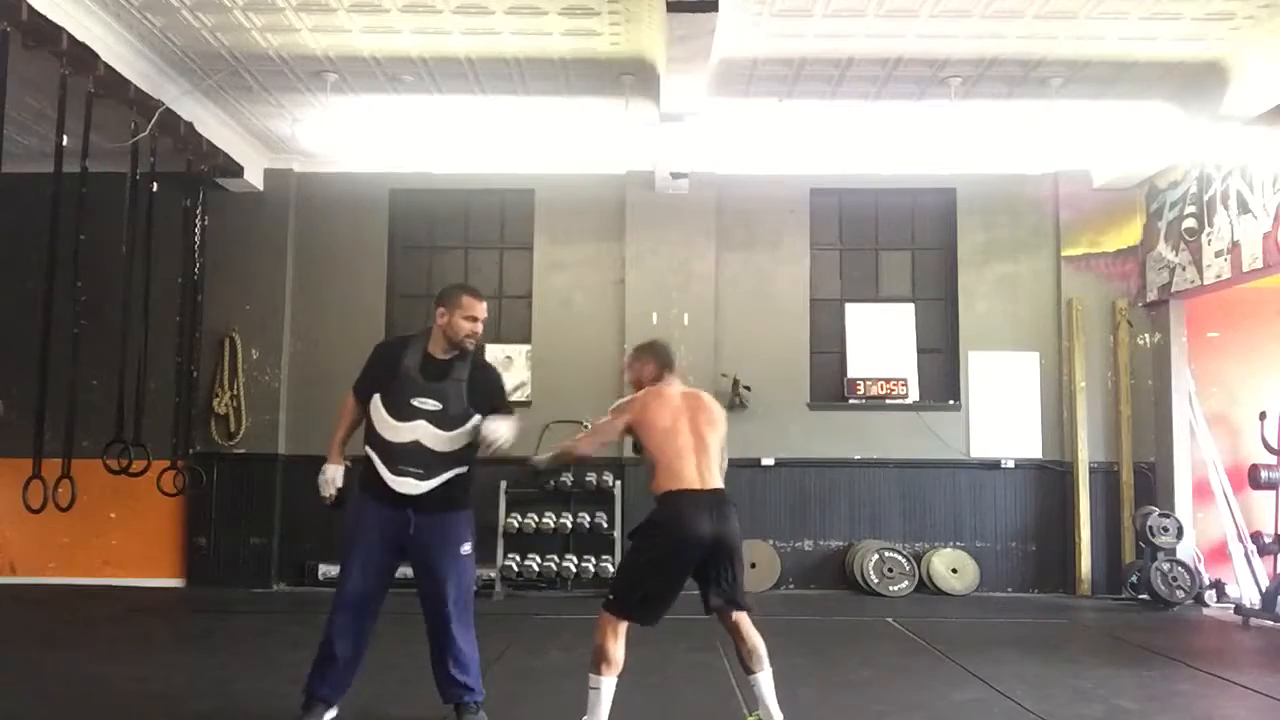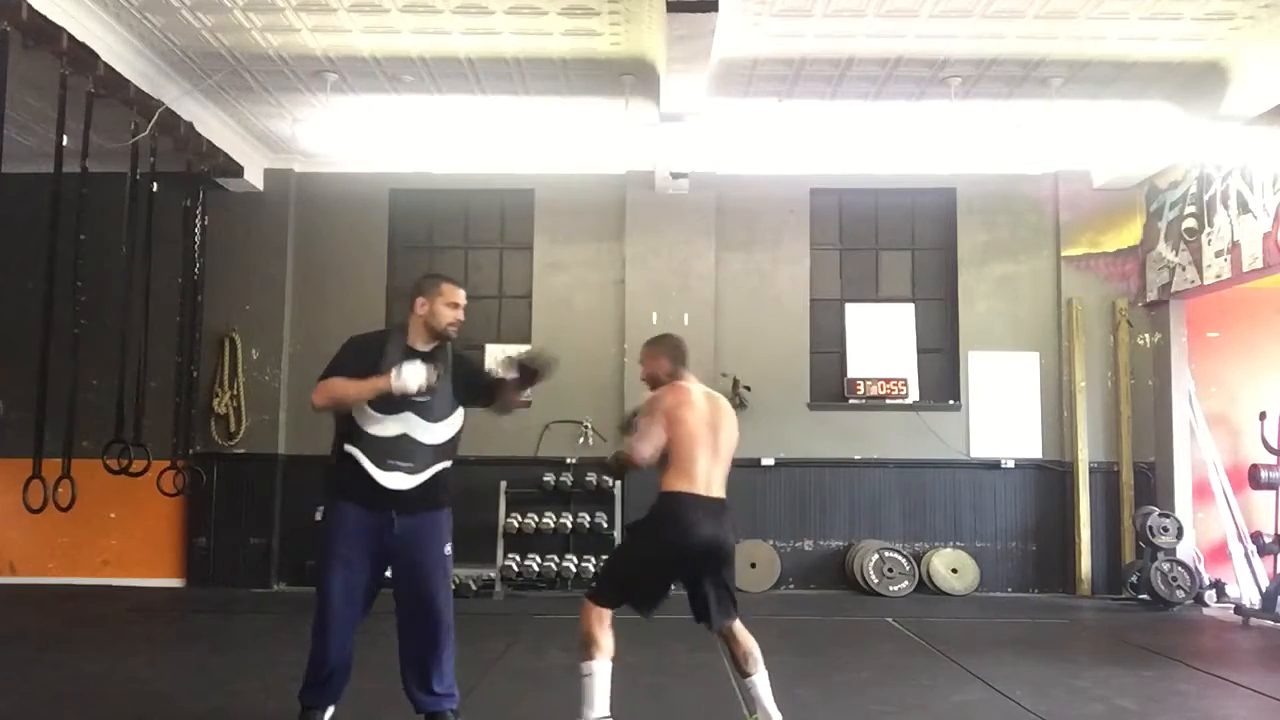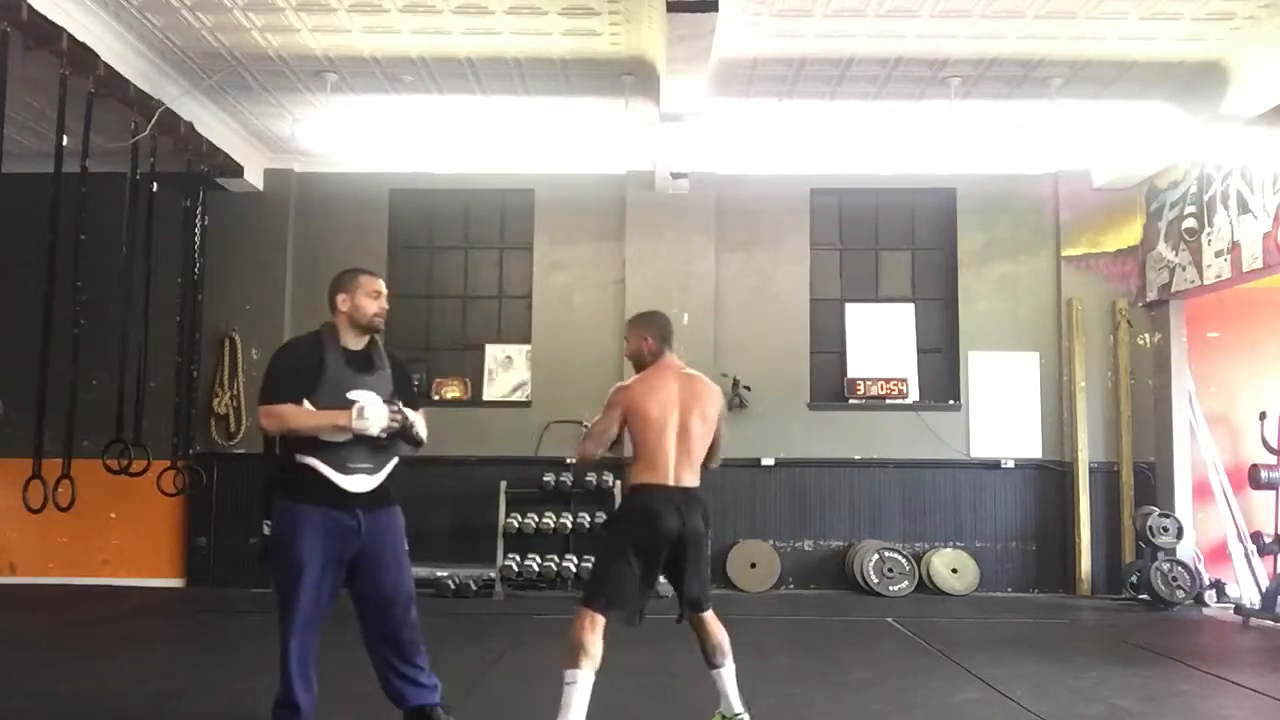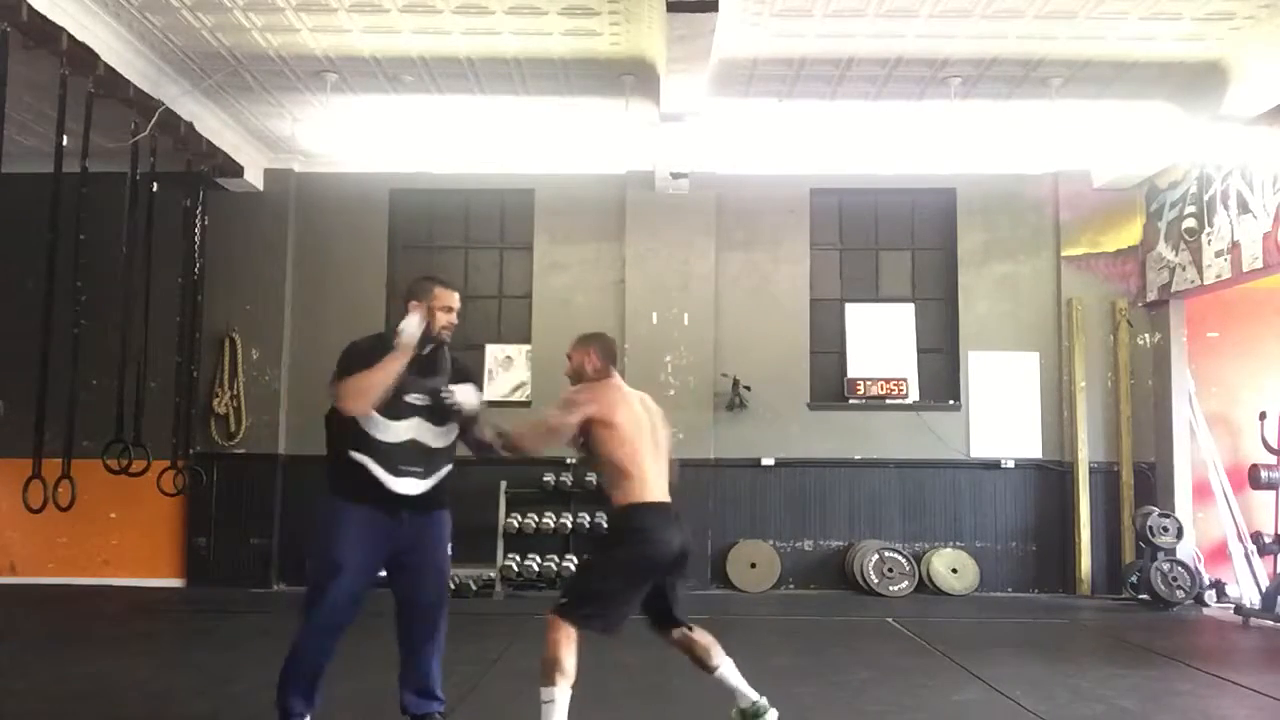
dt=1s
person 1, frame 1
left shoulder: (482, 375)
right shoulder: (391, 355)
left elbow: (502, 423)
right elbow: (356, 401)
left wrist: (502, 430)
right wrist: (334, 458)
left hip: (445, 512)
right hip: (378, 503)
left knee: (452, 608)
right knee: (353, 601)
person 1, frame 2
left shoulder: (459, 365)
right shoulder: (367, 348)
left elbow: (504, 399)
right elbow: (322, 398)
left wrist: (526, 375)
right wrist: (392, 382)
left hip: (424, 513)
right hip: (359, 508)
left knee: (432, 611)
right knee: (339, 609)
person 1, frame 3
left shoulder: (389, 363)
right shoulder: (300, 354)
left elbow: (406, 418)
right elbow: (271, 417)
left wrist: (413, 424)
right wrist: (349, 418)
left hip: (377, 509)
right hip: (310, 509)
left knee: (395, 612)
right knee: (300, 617)
person 1, frame 4
left shoulder: (452, 367)
right shoulder: (366, 351)
left elbow: (478, 442)
right elbow: (353, 403)
left wrist: (471, 411)
right wrist: (403, 349)
left hip: (426, 513)
right hip: (359, 508)
left knee: (427, 612)
right knee: (328, 611)
person 2, frame 1
left shoulder: (637, 404)
right shoulder: (712, 405)
left elbow: (582, 446)
left wrist: (545, 459)
left hip: (677, 515)
right hip: (722, 511)
left knee: (613, 618)
right knee: (735, 616)
person 2, frame 2
left shoulder: (663, 399)
right shoulder: (723, 407)
left elbow: (638, 454)
left wrist: (614, 459)
left hip: (675, 518)
right hip: (716, 520)
left knee: (597, 608)
right knee: (727, 623)
person 2, frame 3
left shoulder: (629, 391)
right shoulder: (710, 391)
left elbow: (588, 451)
left wrist: (597, 429)
left hip: (645, 509)
right hip: (690, 510)
left knee: (591, 616)
right knee: (701, 612)
person 2, frame 4
left shoulder: (589, 397)
right shoulder: (642, 403)
left elbow: (533, 441)
left wrist: (495, 436)
left hip: (641, 532)
right hip: (666, 532)
left knee: (562, 625)
right knee: (677, 631)
